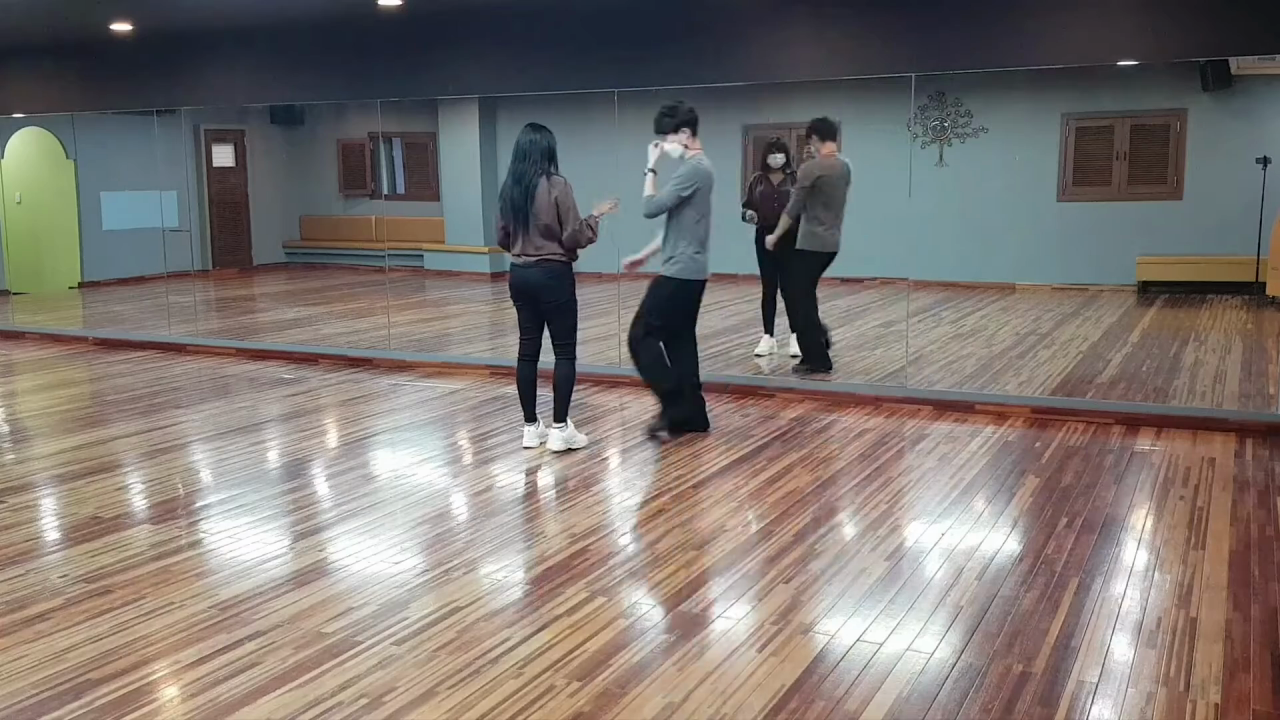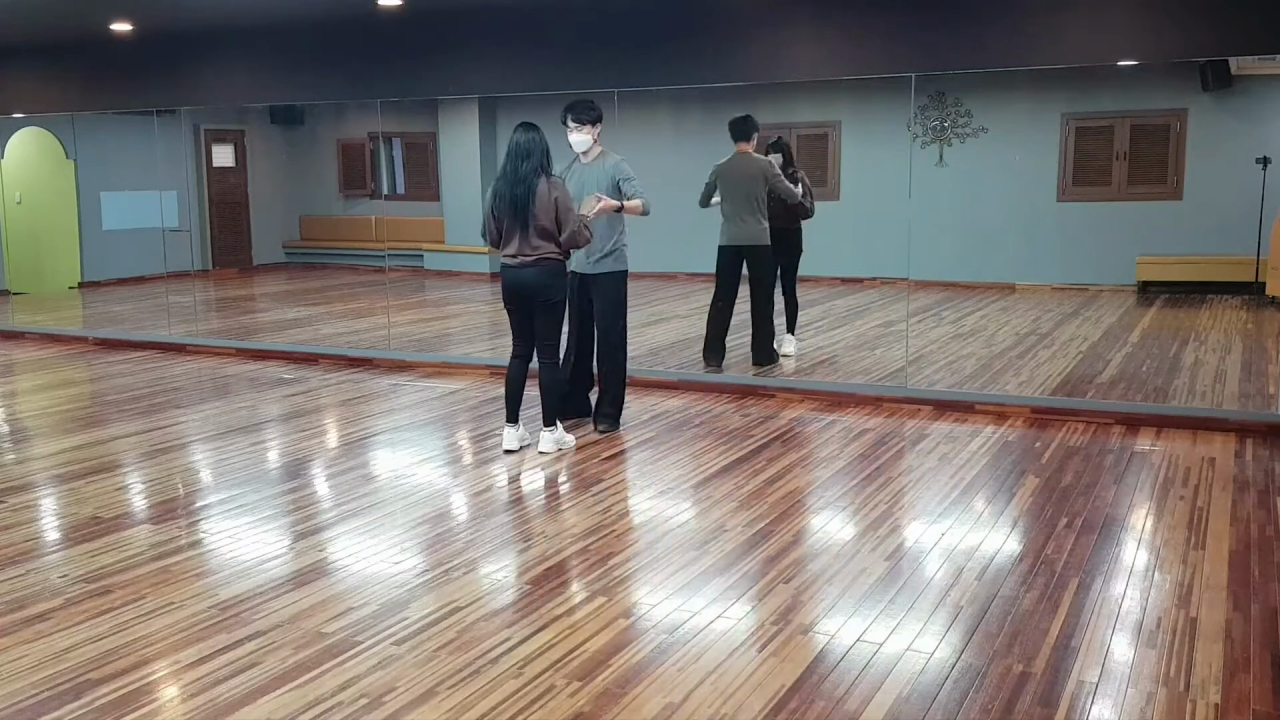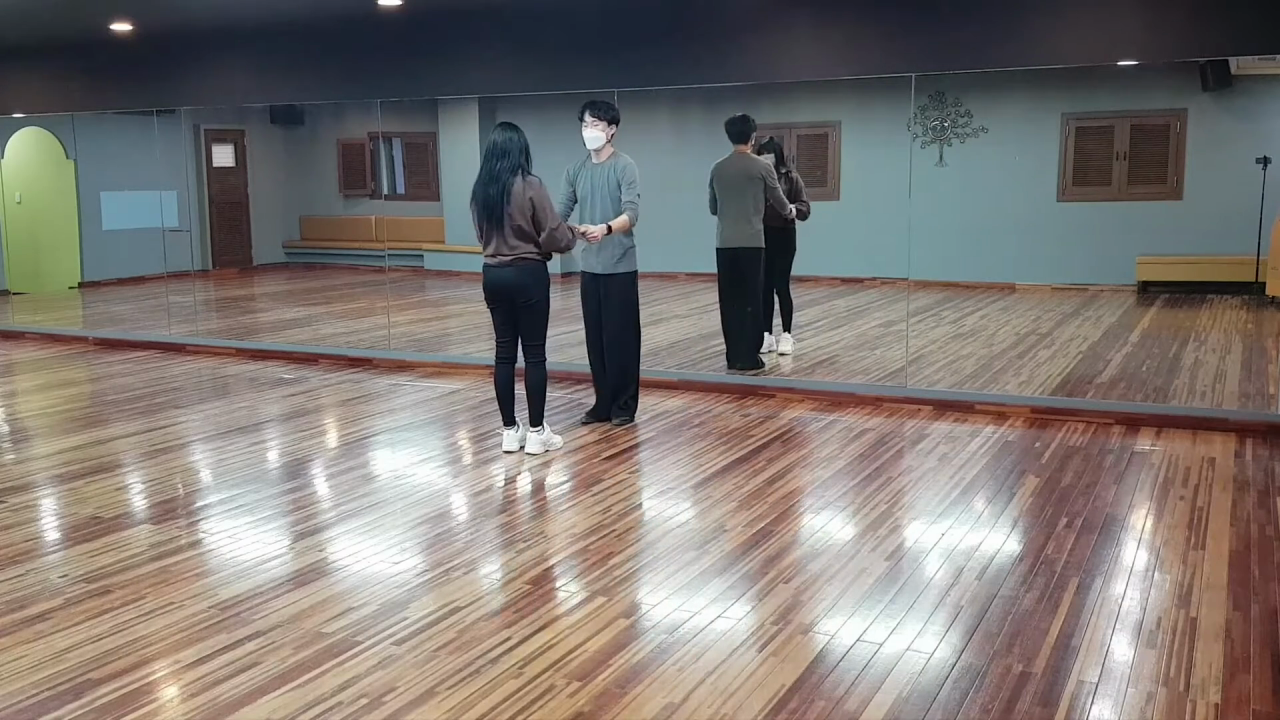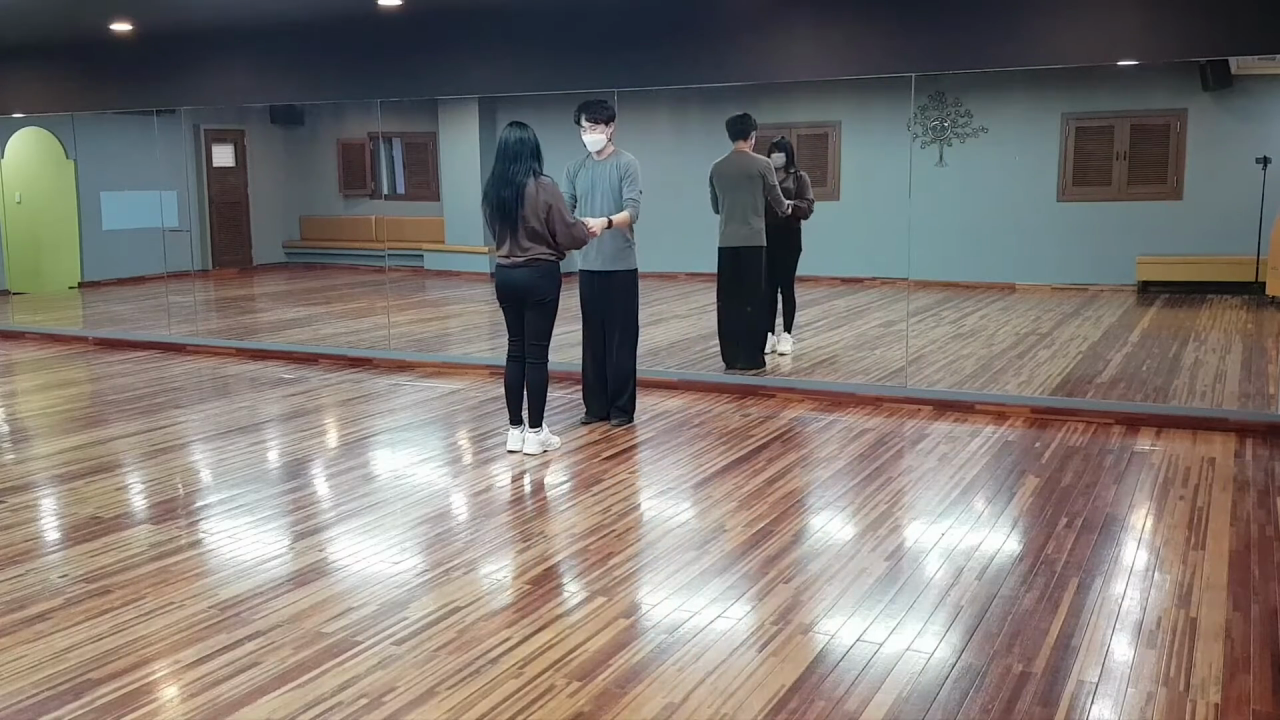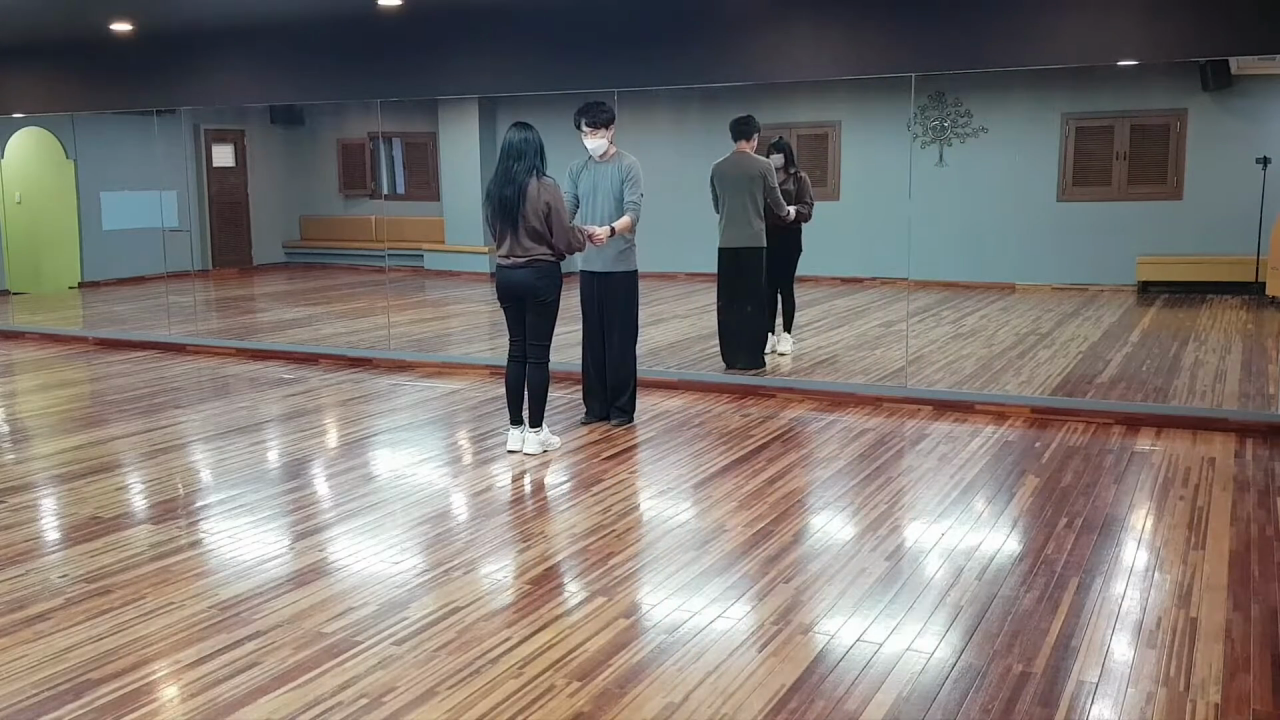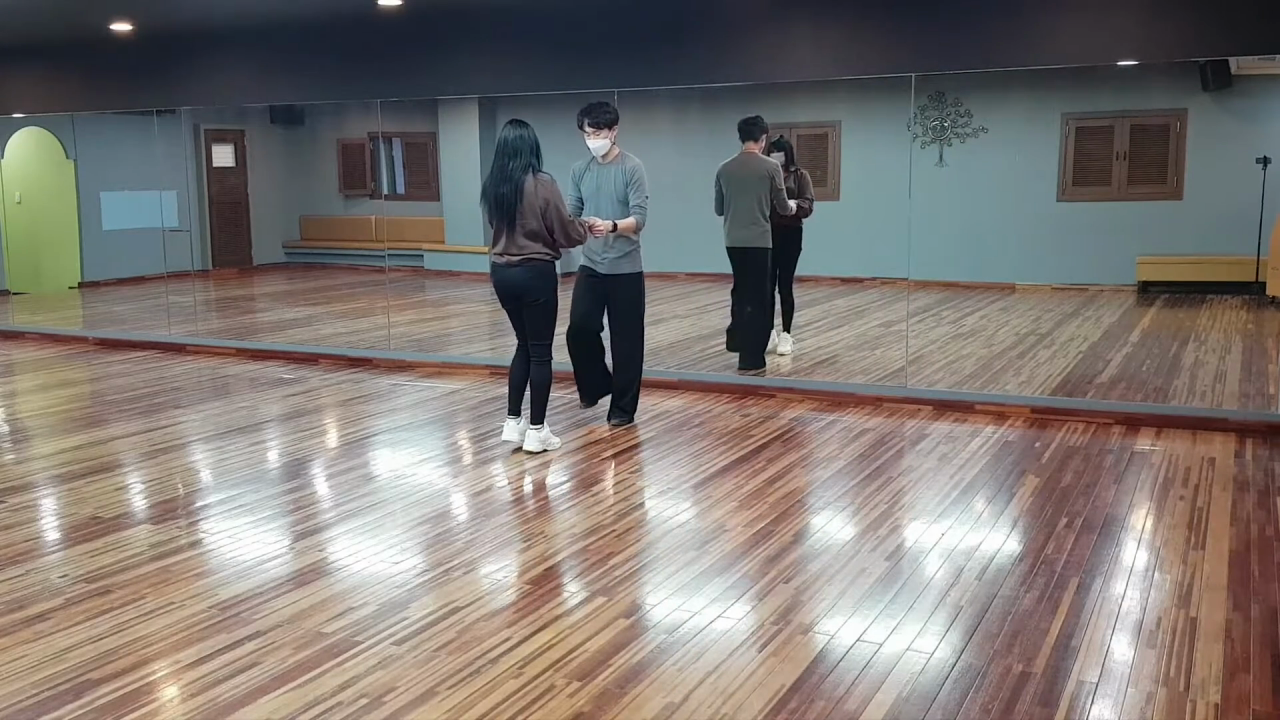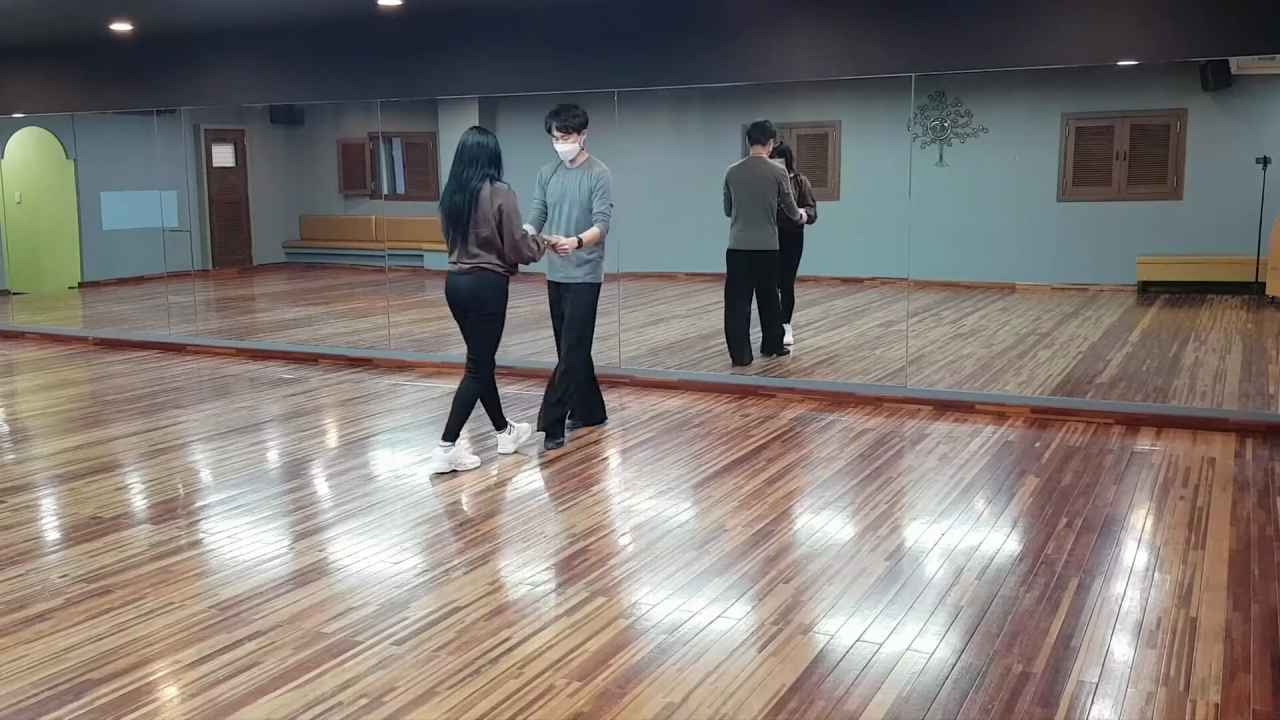
dt=0.7s
person 1, frame 1
left shoulder: (509, 188)
right shoulder: (556, 186)
left elbow: (503, 239)
right elbow: (575, 236)
right wrist: (596, 215)
left hip: (520, 275)
right hip: (552, 275)
left knee: (528, 349)
right knee: (564, 351)
left ankle: (531, 427)
right ankle: (560, 428)
person 1, frame 2
left shoulder: (500, 189)
right shoulder: (553, 186)
left elbow: (492, 236)
right elbow: (573, 238)
right wrist: (584, 216)
left hip: (512, 274)
right hip: (546, 275)
left knee: (520, 350)
right knee: (548, 354)
left ankle: (511, 429)
right ankle: (550, 432)
person 1, frame 3
left shoulder: (481, 189)
right shoulder: (530, 186)
right elbow: (554, 237)
right wrist: (571, 234)
left hip: (493, 275)
right hip: (527, 274)
left knee: (504, 352)
right knee: (534, 354)
left ankle: (510, 430)
right ankle: (536, 431)
person 1, frame 4
left shoulder: (492, 189)
right shoulder: (543, 187)
right elbow: (569, 235)
right wrist: (585, 229)
left hip: (505, 274)
right hip: (539, 275)
left knee: (515, 351)
right knee: (536, 354)
left ankle: (515, 429)
right ankle: (535, 433)
person 1, frame 5
left shoulder: (495, 188)
right shoulder: (544, 187)
right elbow: (564, 239)
right wrist: (583, 236)
left hip: (506, 274)
right hip: (540, 276)
left knee: (516, 351)
right knee: (538, 354)
left ankle: (515, 429)
right ankle: (535, 433)
person 1, frame 6
left shoulder: (492, 185)
right shoulder: (541, 184)
right elbow: (566, 232)
right wrist: (585, 226)
left hip: (502, 272)
right hip: (535, 272)
left knee: (524, 345)
right knee: (541, 352)
left ankle: (513, 421)
right ankle: (537, 431)
person 1, frame 7
left shoulder: (451, 194)
right shoulder: (498, 193)
right elbow: (517, 248)
right wrist: (540, 243)
left hip: (456, 282)
right hip: (486, 285)
left knee: (481, 362)
right knee: (478, 369)
left ankle: (504, 431)
right ankle: (446, 447)
person 2, frame 1
left shoulder: (692, 170)
right shoulder: (698, 168)
left elbow: (652, 208)
left wrist: (651, 167)
right wrist: (645, 255)
left hip: (681, 271)
right hip: (691, 270)
left knee: (642, 336)
right knee: (678, 342)
left ankle: (674, 407)
right ankle: (687, 415)
person 2, frame 2
left shoulder: (615, 165)
right shoulder: (568, 170)
left elbow: (643, 205)
left wrist: (615, 204)
left hip: (610, 267)
right hip: (578, 267)
left knee: (610, 339)
right knee: (578, 337)
left ankle: (609, 412)
right ankle: (575, 403)
person 2, frame 3
left shoulder: (625, 167)
right shoulder: (576, 170)
left elbow: (632, 214)
right elbow: (562, 211)
left wrist: (604, 229)
left hip: (620, 267)
right hip: (590, 267)
left knee: (621, 336)
right knee: (595, 338)
left ankle: (623, 406)
right ankle: (604, 403)
person 2, frame 4
left shoulder: (626, 164)
right shoulder: (575, 169)
left elbow: (632, 210)
right elbow: (564, 209)
left wrist: (605, 222)
left hip: (620, 265)
right hip: (588, 265)
left knee: (621, 337)
right knee: (593, 337)
left ankle: (622, 407)
right ankle: (596, 404)
person 2, frame 5
left shoulder: (628, 166)
right shoulder: (576, 169)
left elbow: (633, 213)
right elbow: (567, 210)
left wrist: (609, 230)
left hip: (620, 266)
right hip: (589, 265)
left knee: (620, 338)
right knee: (592, 337)
left ankle: (621, 407)
right ankle: (596, 404)
person 2, frame 6
left shoulder: (632, 167)
right shoulder: (580, 170)
left elbow: (639, 218)
right elbow: (571, 213)
left wrist: (611, 226)
left hip: (625, 267)
right hip: (590, 264)
left knee: (625, 339)
right knee: (580, 328)
left ankle: (623, 407)
right ankle: (595, 386)
person 2, frame 7
left shoulder: (598, 174)
right shoulder: (547, 174)
left elbow: (602, 225)
right elbow: (537, 218)
left wrist: (575, 241)
left hip: (584, 274)
right hip: (556, 273)
left knee: (572, 349)
right knee: (571, 348)
left ankle: (552, 423)
right ankle: (588, 410)
person 3, frame 1
left shoulder: (811, 168)
right shoulder: (845, 167)
left elbow: (793, 210)
left wrist: (775, 236)
left hip: (811, 245)
right hip: (831, 244)
left knee: (800, 299)
right knee: (801, 295)
left ankle: (817, 360)
right ankle: (816, 347)
person 3, frame 2
left shoulder: (720, 169)
right shoulder: (764, 165)
left elbow: (703, 201)
right elbow: (792, 197)
right wrist: (797, 191)
left hip: (729, 242)
right hip: (758, 241)
left knee: (722, 299)
right knee: (762, 299)
left ankle: (713, 355)
right ankle: (763, 354)
person 3, frame 3
left shoulder: (717, 169)
right shoulder: (762, 167)
right elbow: (780, 203)
right wrist: (790, 211)
left hip: (724, 243)
right hip: (751, 242)
left knee: (729, 301)
right knee: (750, 301)
left ankle: (734, 355)
right ankle: (747, 358)
person 3, frame 4
left shoulder: (717, 168)
right shoulder: (762, 164)
right elbow: (776, 200)
right wrist: (786, 208)
left hip: (726, 242)
right hip: (752, 241)
left knee: (728, 300)
right knee: (752, 300)
left ankle: (731, 357)
right ankle: (750, 358)
person 3, frame 5
left shoulder: (718, 168)
right shoulder: (762, 166)
right elbow: (776, 203)
right wrist: (788, 213)
left hip: (726, 243)
right hip: (753, 242)
left knee: (727, 301)
right knee: (752, 301)
left ankle: (731, 357)
right ankle: (750, 358)
person 3, frame 6
left shoulder: (725, 168)
right shoulder: (770, 167)
left elbow: (718, 209)
right elbow: (782, 207)
right wrist: (791, 207)
left hip: (733, 241)
right hip: (758, 241)
left knee: (741, 293)
right knee: (757, 300)
left ankle: (736, 339)
right ankle: (751, 359)
person 3, frame 7
left shoulder: (733, 172)
right shoulder: (777, 172)
right elbow: (789, 209)
right wrist: (801, 216)
left hip: (737, 245)
right hip: (766, 244)
left knee: (737, 301)
right knee: (768, 298)
left ankle: (740, 354)
right ankle: (772, 345)
person 4, frame 1
left shoulder: (795, 178)
right shoulder: (757, 180)
right elbow: (747, 206)
right wrist: (748, 214)
left hip: (788, 239)
right hip: (764, 238)
right knee: (768, 289)
left ankle: (795, 335)
right ankle: (768, 337)
person 4, frame 2
left shoulder: (797, 178)
left elbow: (808, 211)
left hip: (789, 237)
right hip: (766, 237)
left knee: (788, 288)
left ankle: (789, 337)
person 4, frame 3
left shoulder: (791, 177)
left elbow: (804, 208)
left wrist: (794, 210)
left hip: (783, 238)
right hip: (760, 238)
left knee: (781, 287)
right knee: (764, 288)
left ankle: (786, 335)
right ankle: (767, 335)
person 4, frame 4
left shoulder: (799, 177)
left elbow: (807, 207)
left wrist: (789, 205)
left hip: (788, 237)
right hip: (765, 236)
left knee: (786, 287)
right knee: (769, 287)
left ankle: (786, 335)
right ankle: (769, 334)
person 4, frame 5
left shoulder: (799, 178)
left elbow: (807, 208)
left wrist: (794, 211)
left hip: (789, 237)
right hip: (766, 237)
left knee: (786, 287)
right knee: (769, 288)
left ankle: (786, 336)
right ankle: (769, 334)
person 4, frame 6
left shoulder: (800, 176)
left elbow: (808, 204)
left wrist: (793, 205)
left hip: (790, 235)
left knee: (785, 286)
right knee: (767, 285)
left ankle: (786, 336)
right ankle: (769, 333)
person 4, frame 7
left shoulder: (800, 181)
left elbow: (811, 209)
left wrist: (803, 214)
left hip: (792, 238)
left knee: (787, 285)
left ankle: (785, 327)
